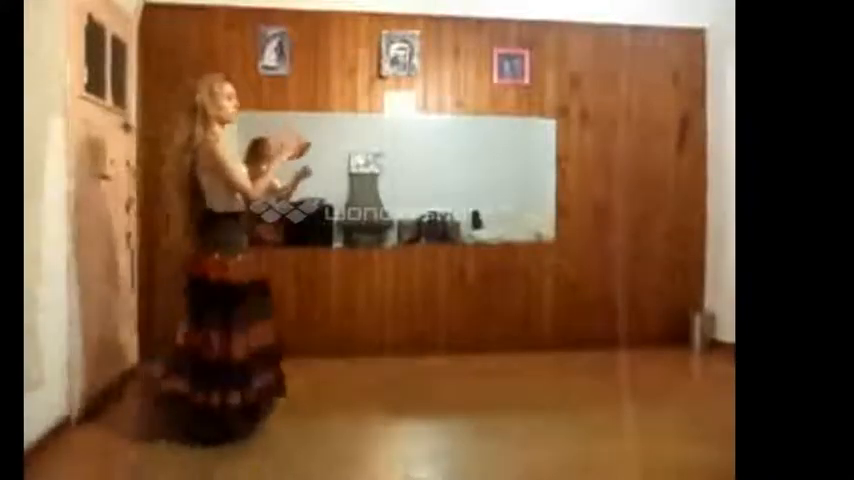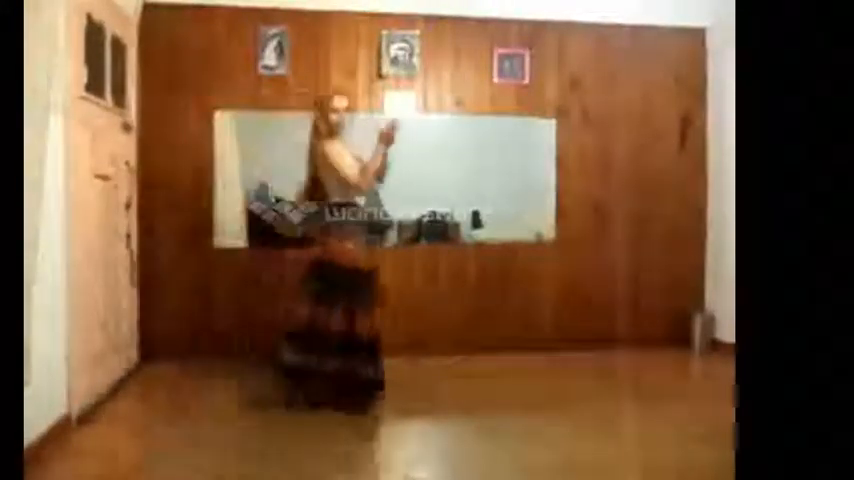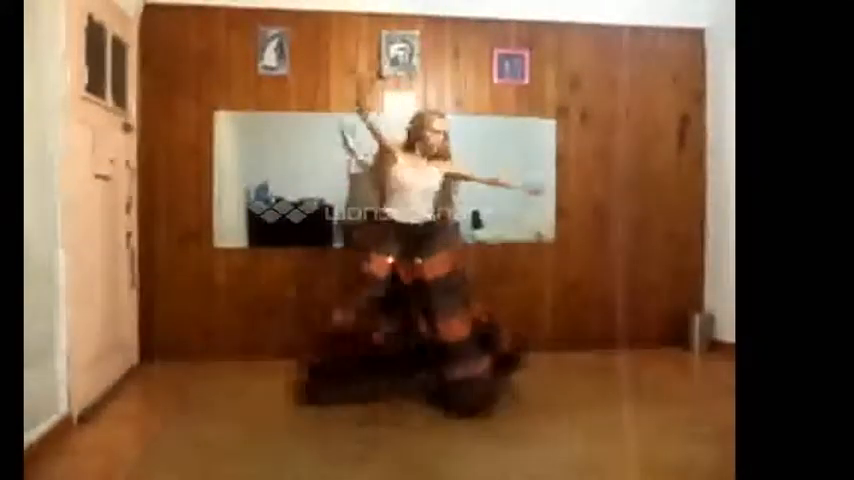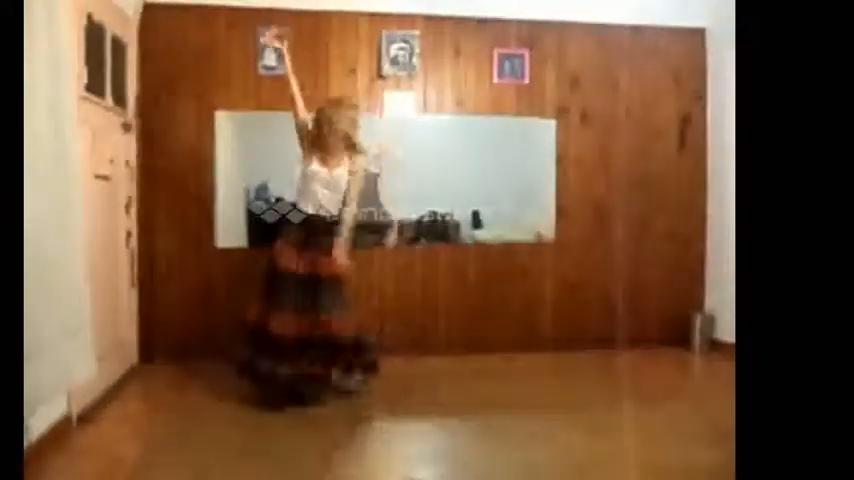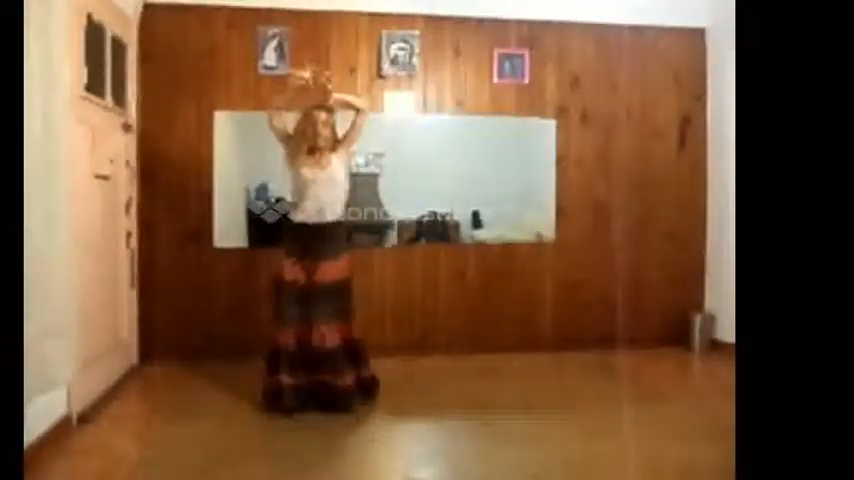
dt=1s
person 1, frame 1
left shoulder: (209, 142)
right shoulder: (211, 143)
left elbow: (243, 189)
right elbow: (251, 193)
left wrist: (281, 159)
right wrist: (280, 157)
left hip: (223, 239)
right hip: (224, 242)
left knee: (230, 328)
right knee: (223, 330)
left ankle: (223, 410)
right ankle: (214, 416)
person 1, frame 2
left shoulder: (340, 146)
right shoulder: (328, 147)
left elbow: (374, 177)
right elbow: (362, 183)
left wrist: (384, 149)
right wrist: (381, 147)
left hip: (347, 223)
right hip: (341, 227)
left knee: (351, 300)
right knee: (345, 300)
right ankle: (344, 383)
person 1, frame 3
left shoulder: (442, 166)
right shoulder: (395, 154)
left elbow: (479, 176)
right elbow: (370, 127)
left wrist: (519, 187)
right wrist: (363, 110)
left hip: (428, 238)
right hip: (393, 236)
left knee: (447, 307)
right knee: (367, 299)
left ankle: (461, 387)
person 1, frame 4
left shoulder: (355, 160)
right shoulder: (310, 146)
left elbow: (352, 204)
right elbow: (297, 101)
left wrist: (343, 241)
right wrist: (285, 57)
left hip: (328, 234)
right hip: (298, 230)
left knee: (327, 310)
right knee: (287, 308)
left ankle: (317, 379)
right ankle: (283, 381)
person 1, frame 5
left shoulder: (342, 152)
right shoulder: (295, 154)
left elbow: (363, 109)
right elbow: (273, 118)
left wrist: (332, 98)
right wrist: (296, 91)
left hip: (331, 240)
right hip: (298, 238)
left knee: (330, 318)
right knee: (293, 316)
left ankle: (338, 389)
right ankle: (291, 390)
